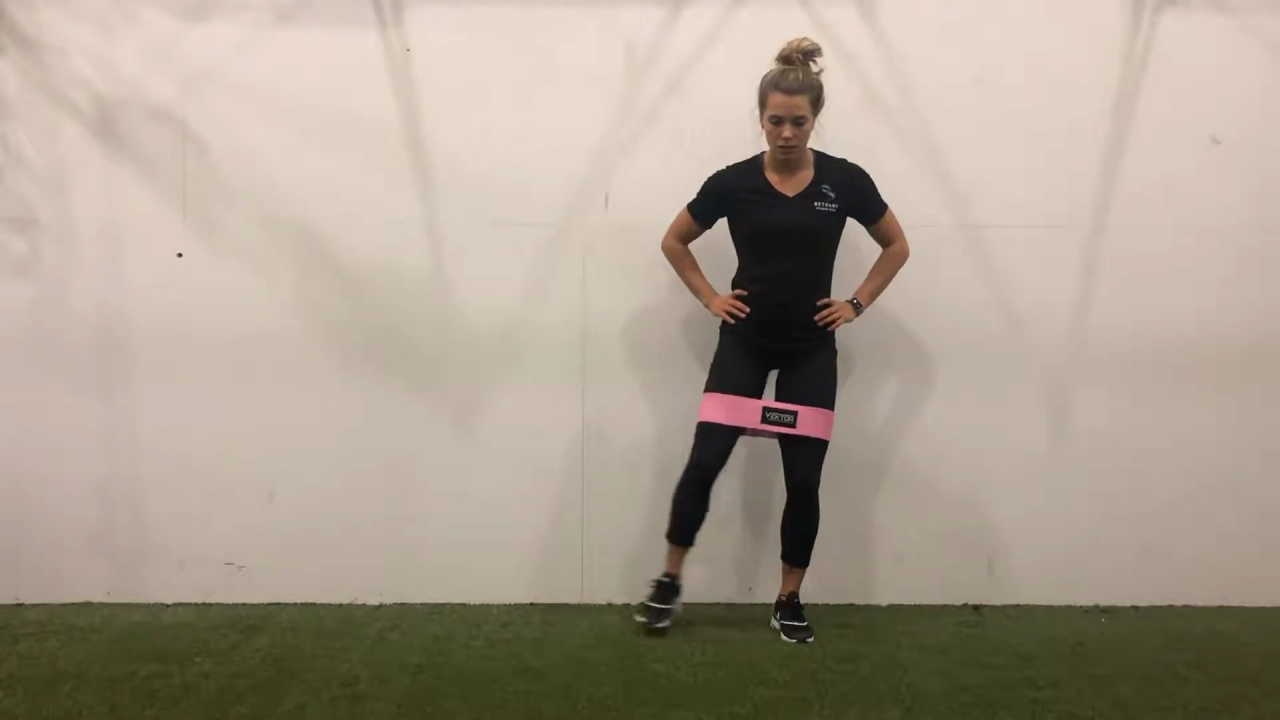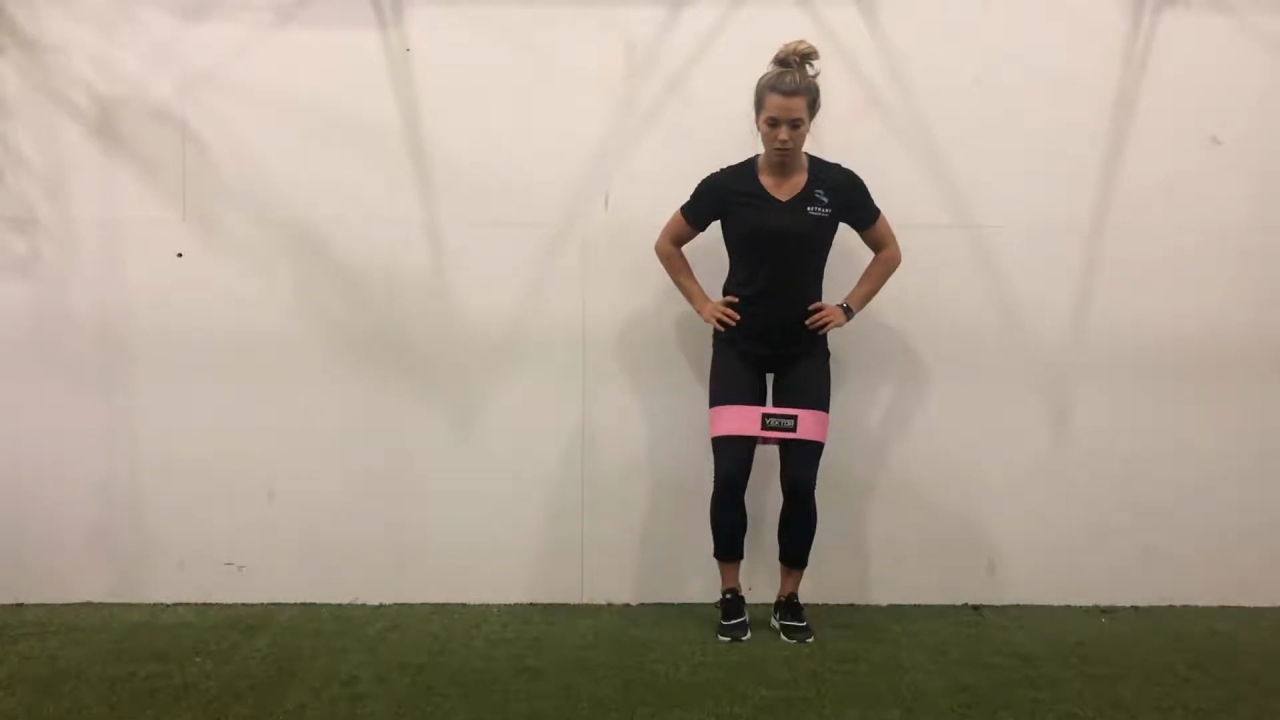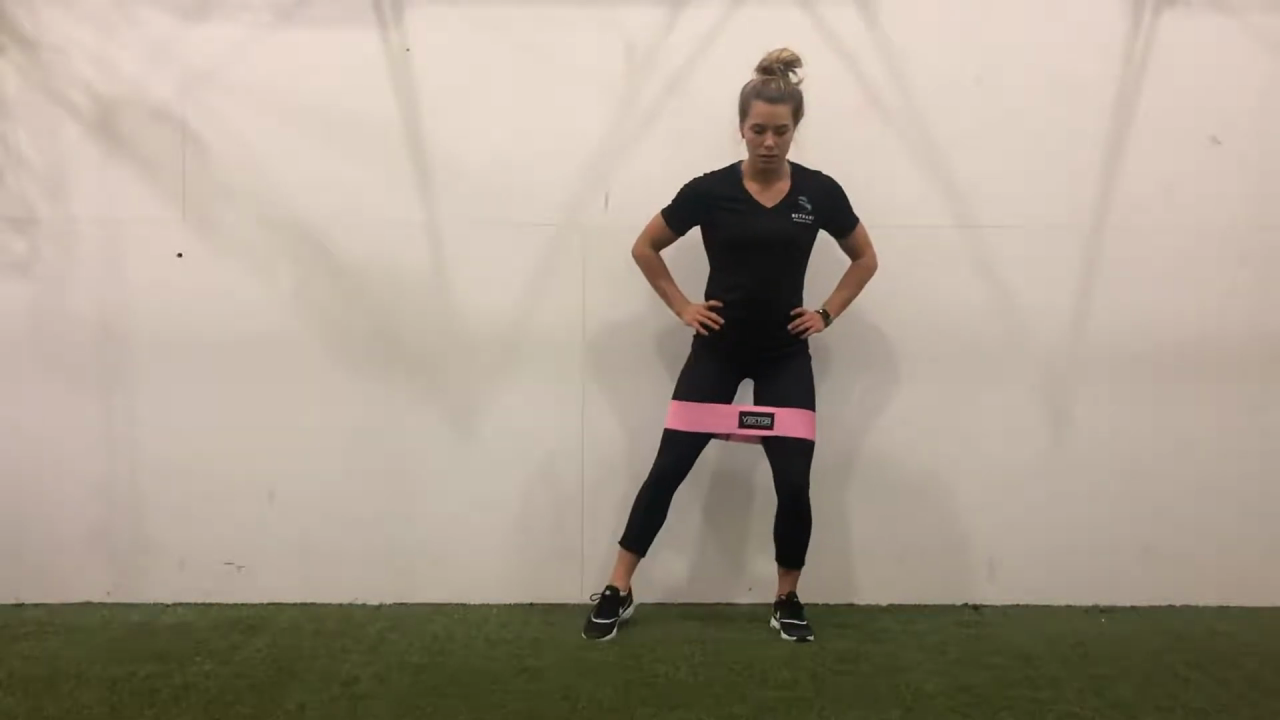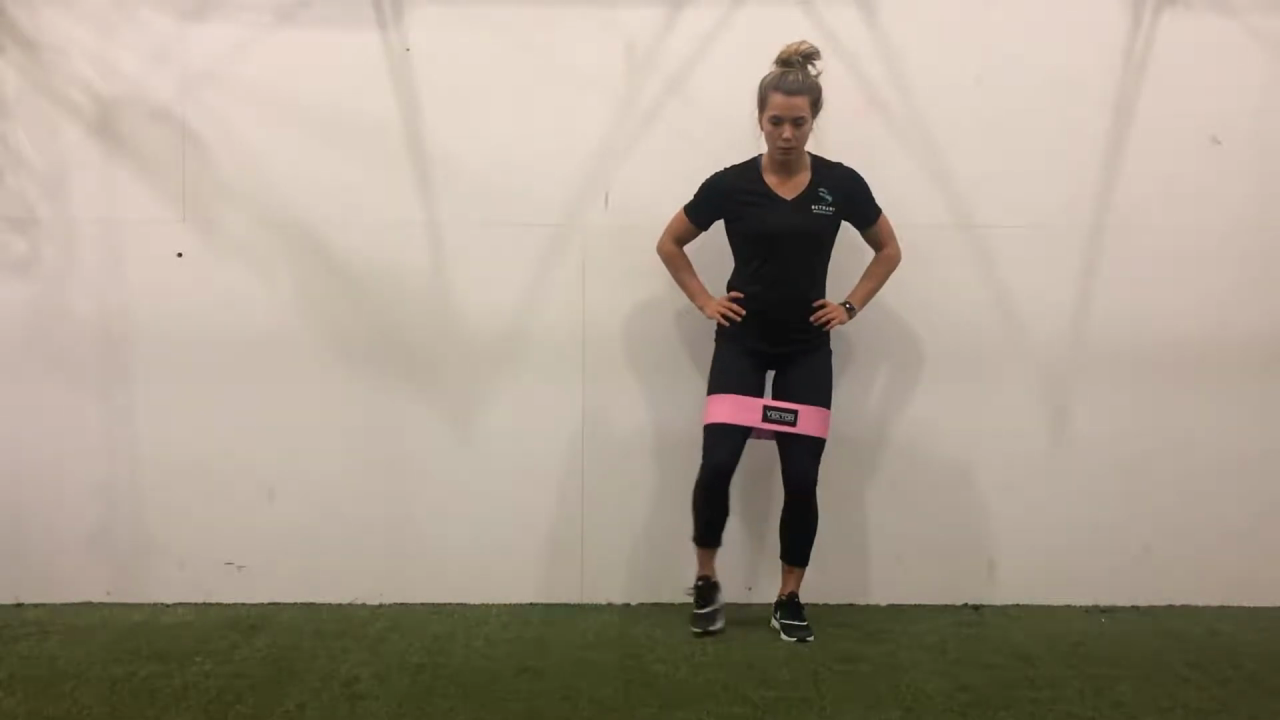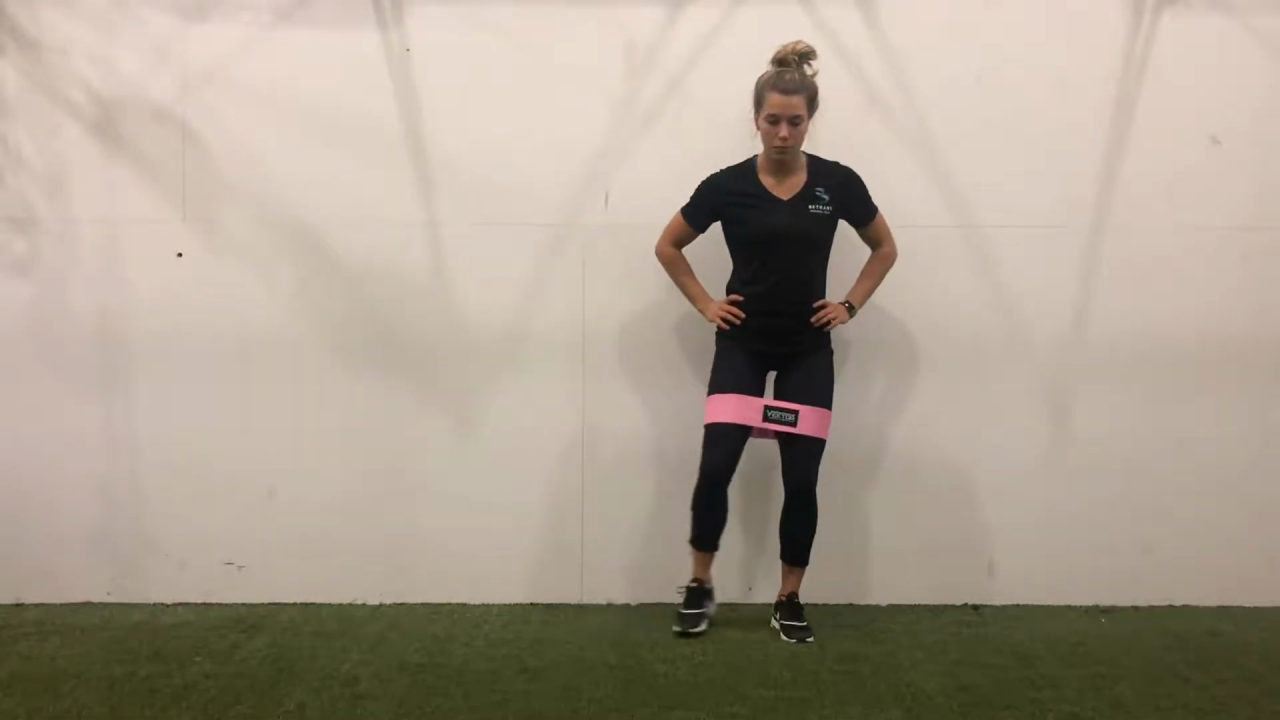
dt=1s
person 1, frame 1
left shoulder: (845, 179)
right shoulder: (734, 182)
left elbow: (897, 246)
right elbow: (674, 241)
left wrist: (856, 304)
right wrist: (710, 297)
left hip: (811, 349)
right hip: (745, 342)
left knee: (803, 481)
right knee: (703, 463)
left ankle: (789, 601)
right ankle: (670, 580)
person 1, frame 2
left shoulder: (838, 184)
right shoulder: (727, 185)
left elbow: (888, 252)
right elbow: (667, 244)
left wrist: (848, 308)
right wrist: (702, 304)
left hip: (804, 353)
right hip: (738, 349)
left knee: (800, 484)
right knee: (730, 479)
left ankle: (788, 600)
right ankle: (731, 596)
person 1, frame 3
left shoulder: (819, 192)
right shoulder: (709, 190)
left elbow: (865, 260)
right elbow: (645, 247)
left wrist: (827, 314)
right wrist: (682, 307)
left hip: (785, 357)
right hip: (718, 351)
left knee: (795, 487)
right knee: (669, 470)
left ankle: (787, 601)
right ankle: (616, 591)
person 1, frame 4
left shoulder: (841, 183)
right shoulder: (731, 183)
left elbow: (888, 250)
right elbow: (670, 243)
left wrist: (851, 305)
right wrist: (704, 300)
left hip: (806, 351)
right hip: (741, 344)
left knee: (801, 481)
right knee: (717, 465)
left ankle: (789, 600)
right ankle: (707, 583)
person 1, frame 5
left shoulder: (838, 183)
right shoulder: (728, 184)
left elbow: (884, 248)
right elbow: (668, 246)
left wrist: (849, 305)
right wrist: (704, 303)
left hip: (807, 350)
right hip: (742, 345)
left knee: (801, 483)
right knee: (716, 468)
left ankle: (789, 601)
right ankle: (699, 586)
